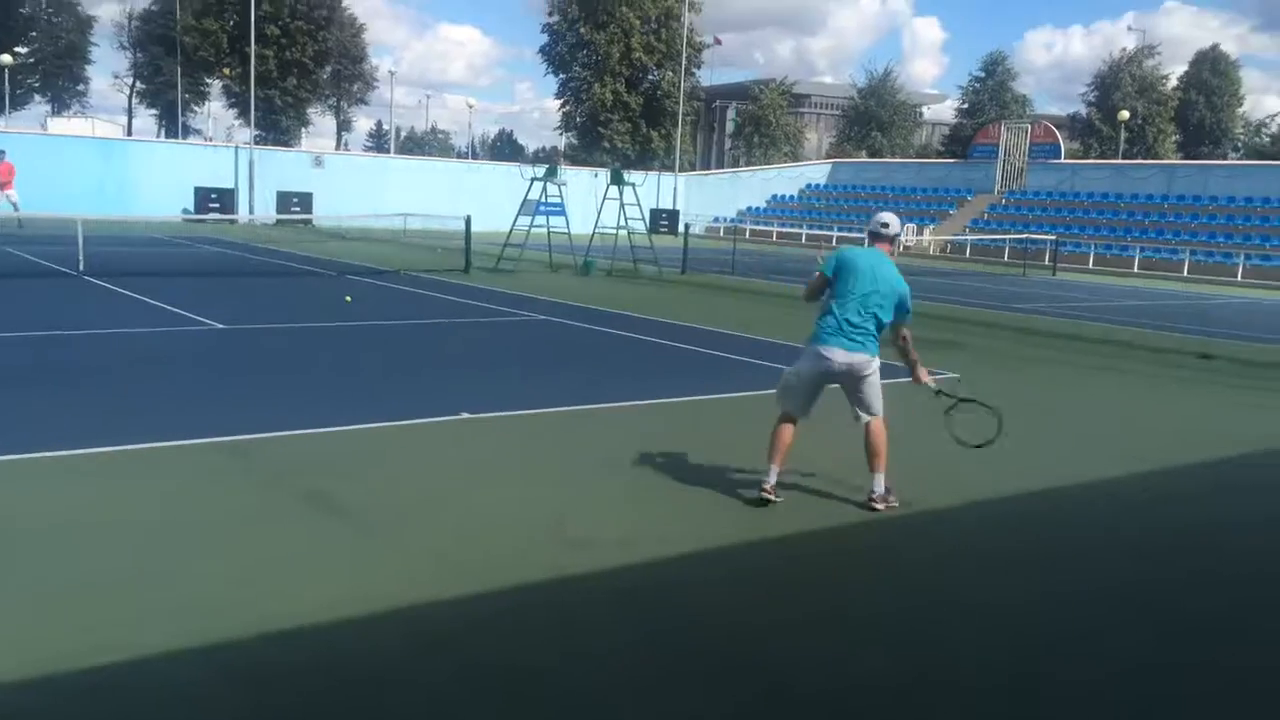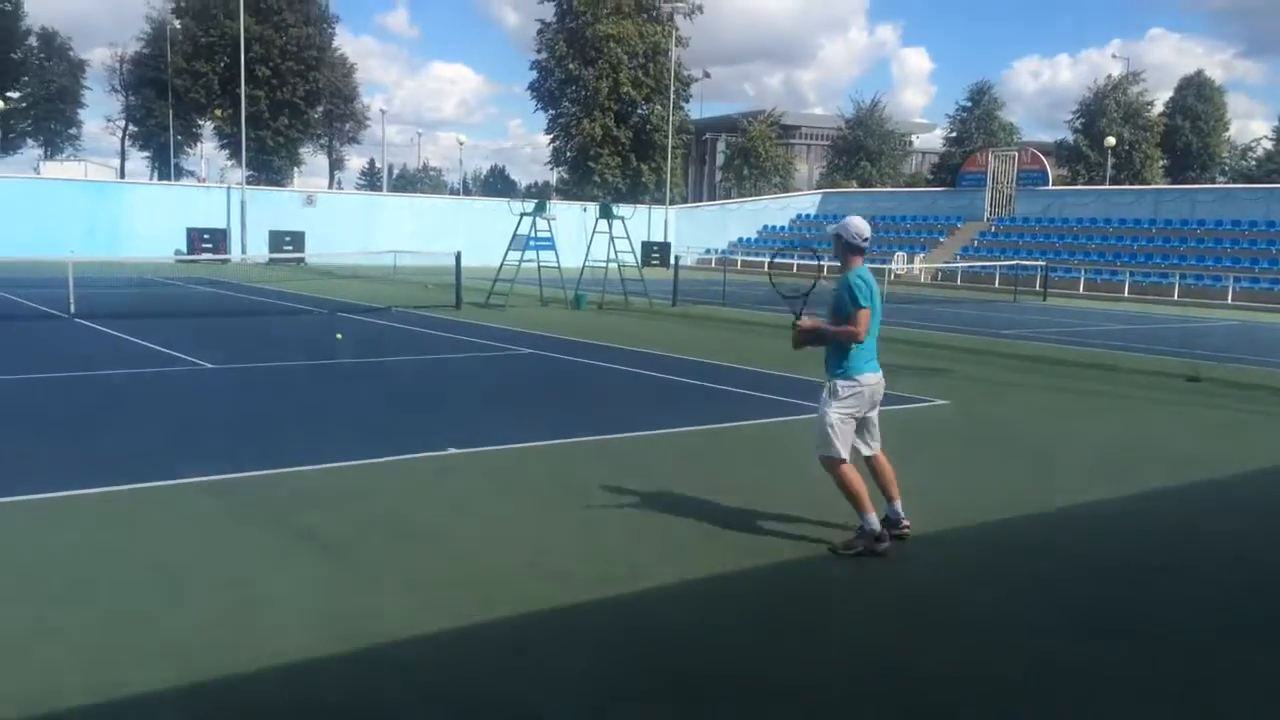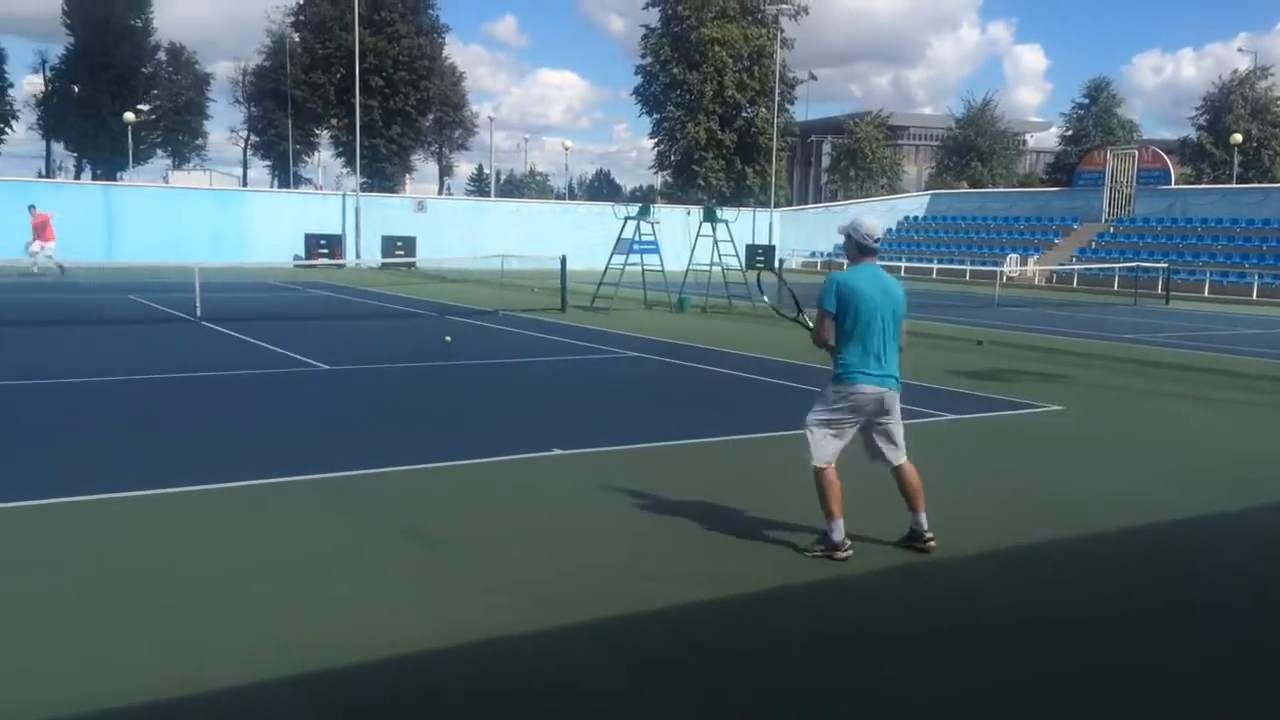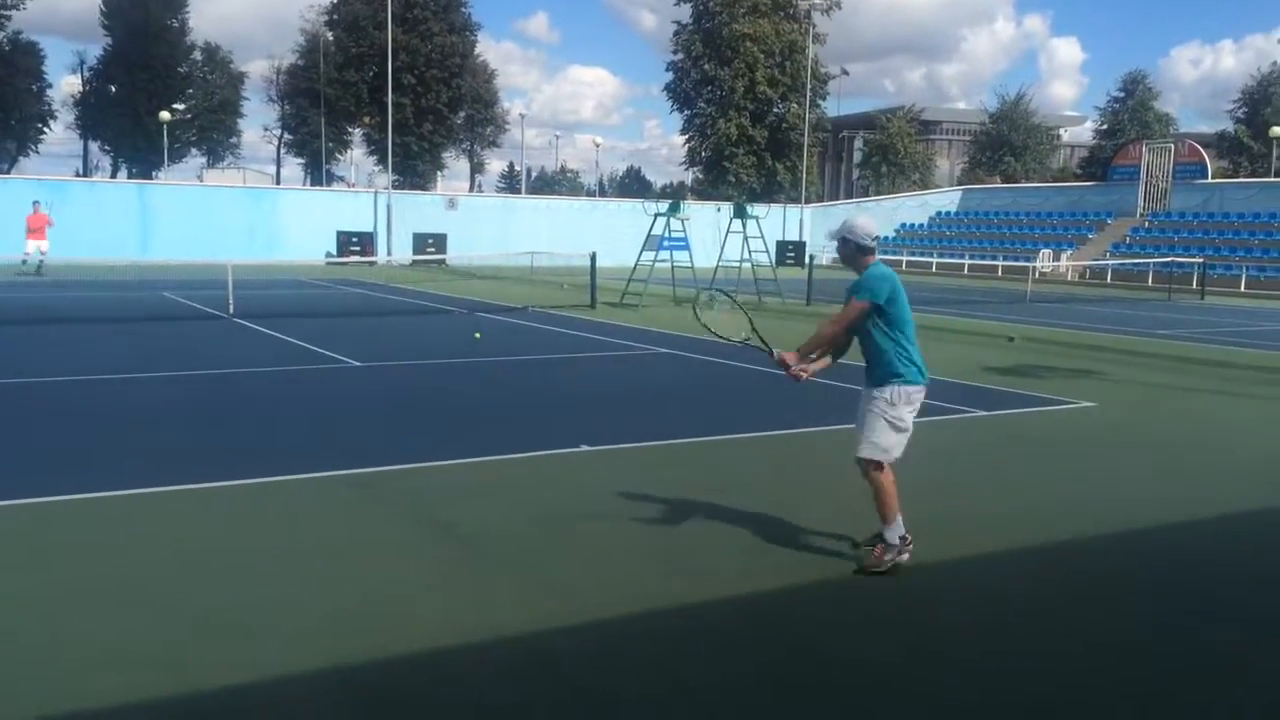
dt=0.7s
person 1, frame 1
left shoulder: (845, 255)
right shoulder: (898, 285)
left elbow: (810, 294)
right elbow: (901, 336)
left wrist: (833, 295)
right wrist: (916, 368)
left hip: (823, 350)
right hip: (862, 359)
left knee: (789, 415)
right knee: (873, 420)
left ankle: (769, 483)
right ankle: (878, 491)
person 1, frame 2
left shoulder: (853, 279)
right shoulder: (862, 277)
left elbow: (858, 333)
left wrist: (818, 329)
right wrist: (816, 330)
left hip: (849, 380)
right hip: (869, 376)
left knee: (834, 459)
right knee: (871, 451)
left ankle: (873, 532)
right ankle: (897, 517)
person 1, frame 3
left shoulder: (839, 280)
right shoulder: (895, 287)
left elbow: (822, 337)
right elbow: (898, 341)
left wrist: (832, 344)
left hip: (850, 385)
right hip: (888, 385)
left knee: (822, 460)
right knee: (898, 460)
left ankle: (837, 538)
right ankle: (921, 531)
person 1, frame 4
left shoulder: (880, 277)
right shoulder: (861, 284)
left elbow: (840, 324)
right elbow: (840, 340)
left wrist: (795, 353)
right wrist: (811, 366)
left hip: (900, 386)
right hip: (879, 384)
left knee: (873, 461)
right knee: (868, 460)
left ankle: (895, 546)
right ankle: (896, 533)
